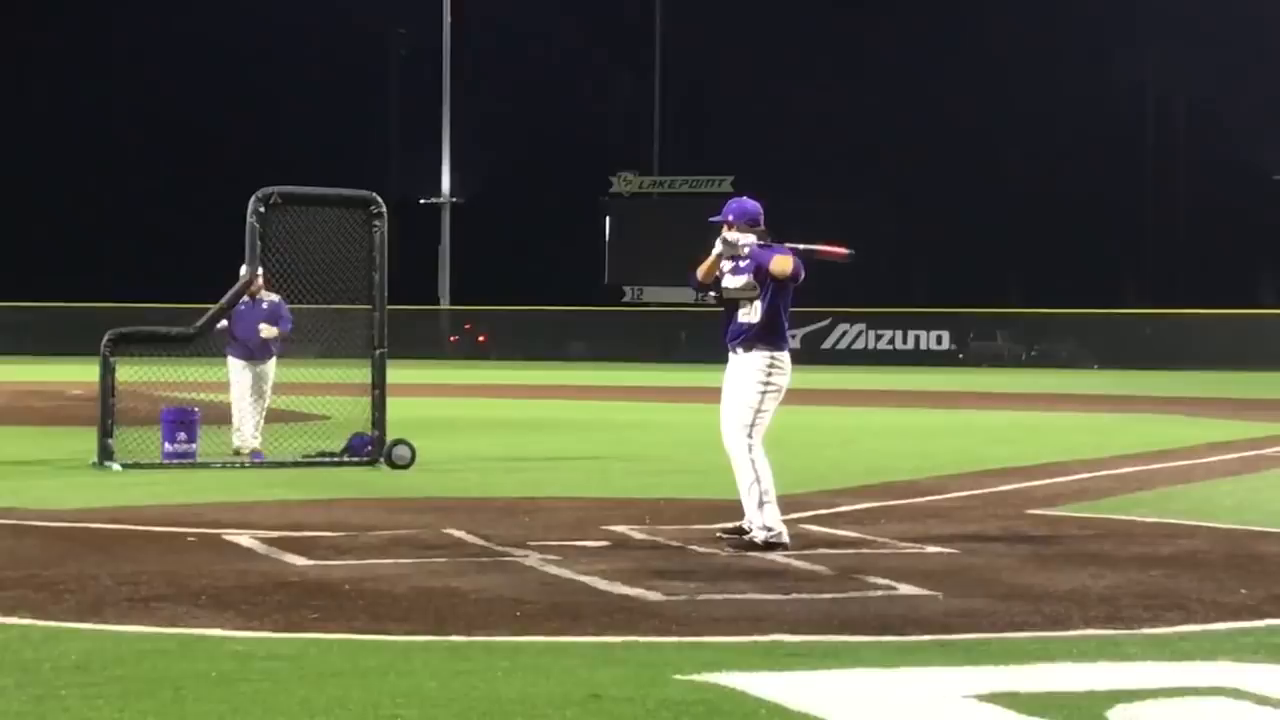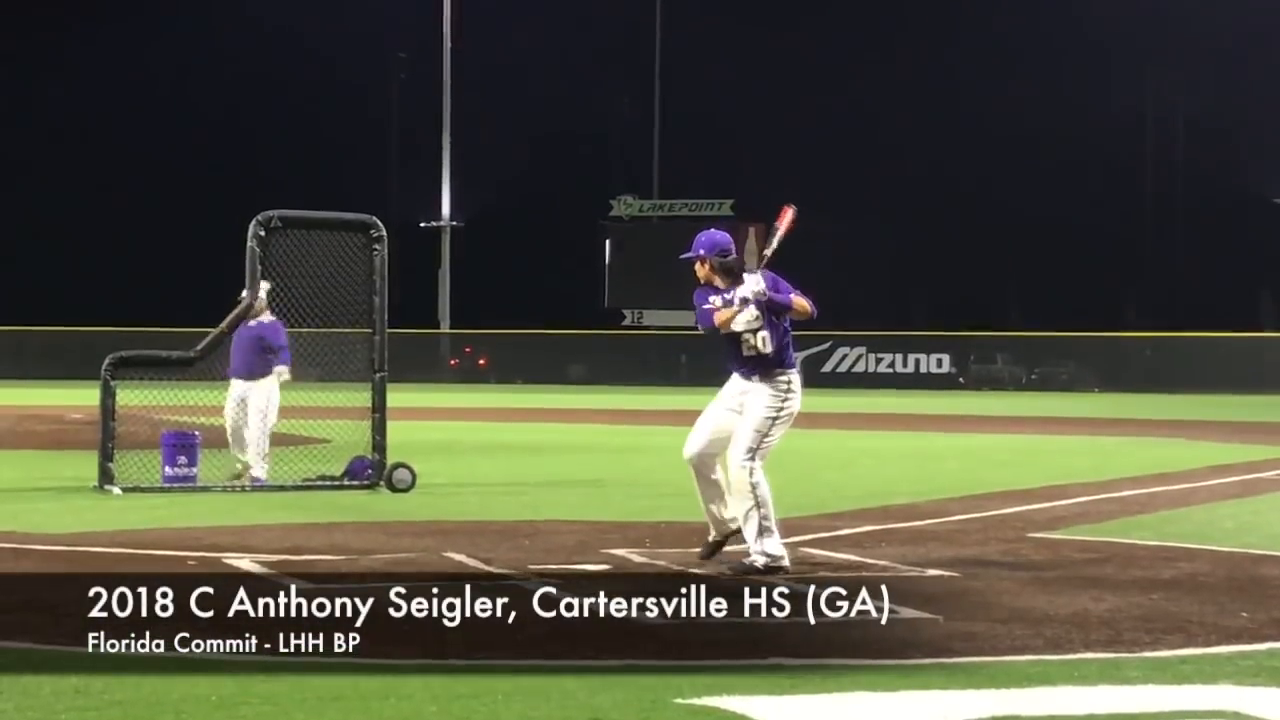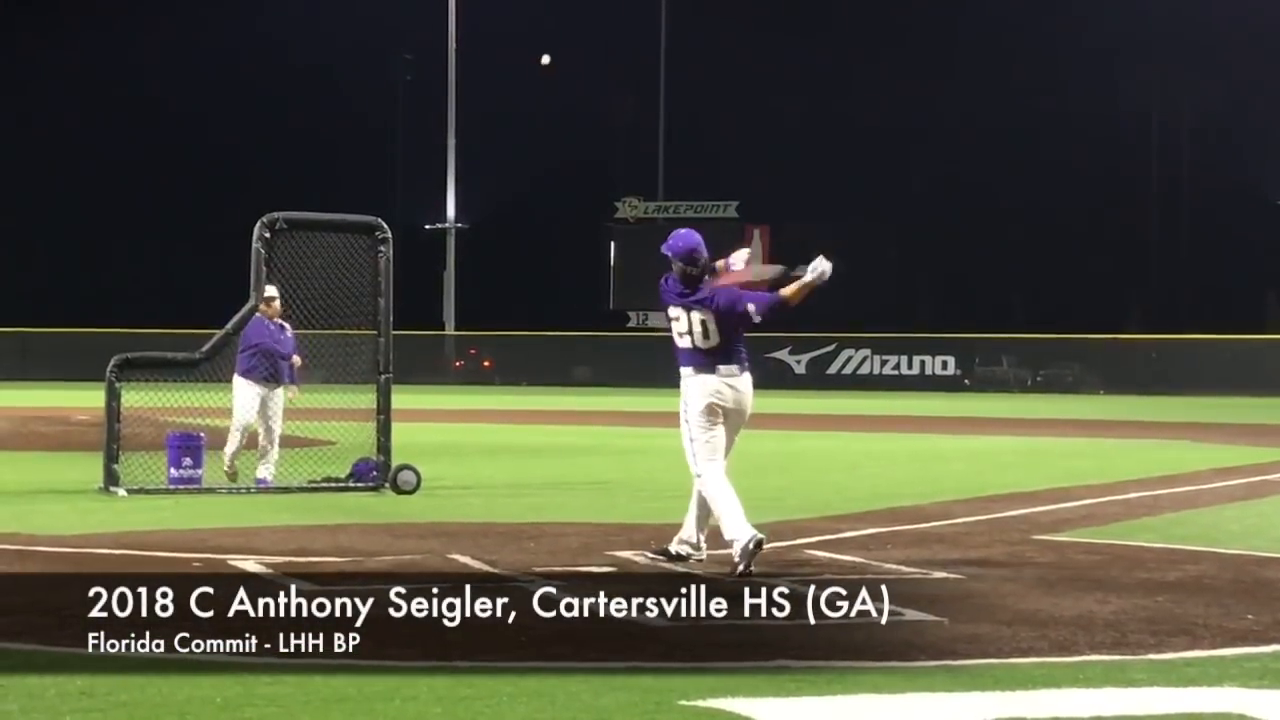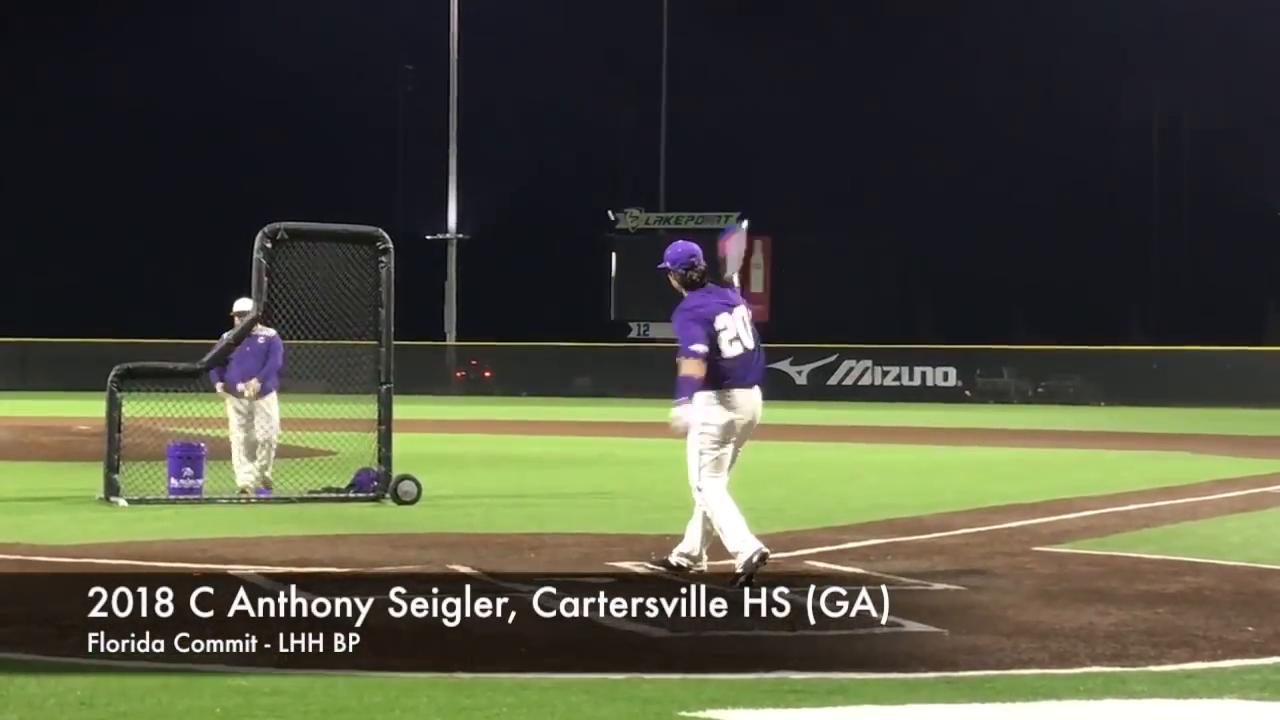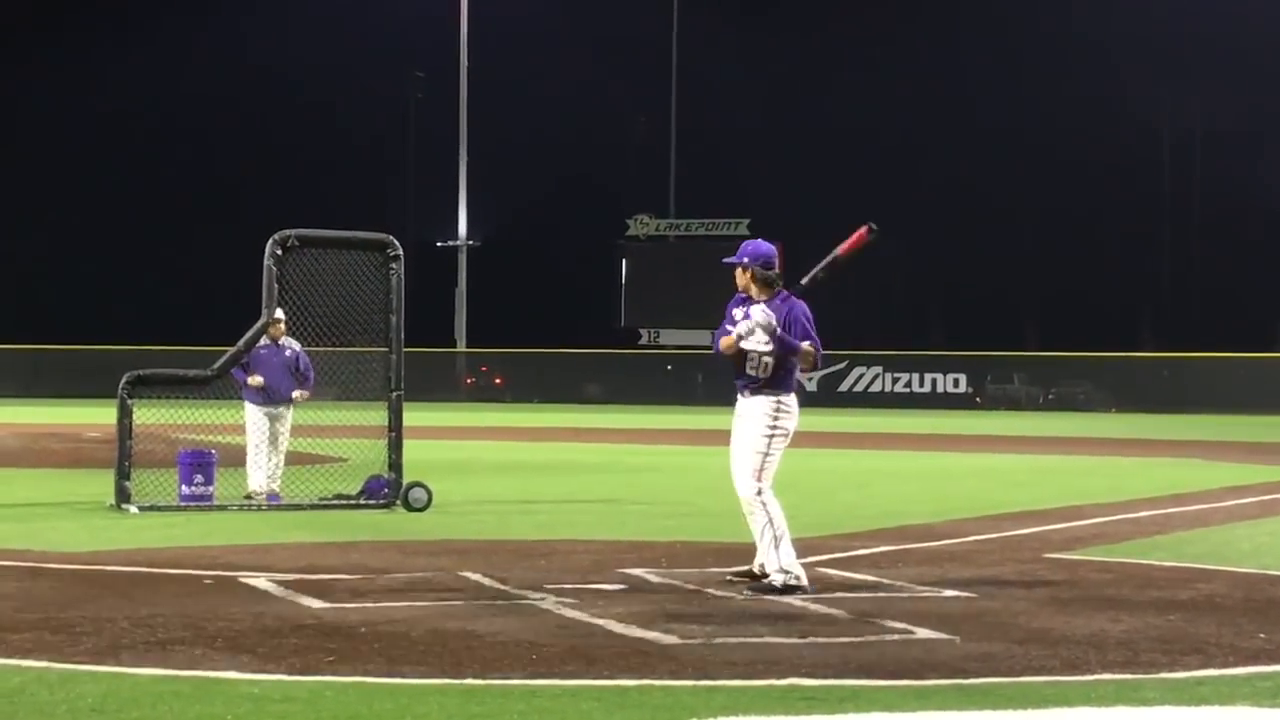
dt=1s
person 1, frame 1
left shoulder: (773, 255)
right shoulder: (728, 261)
left elbow: (791, 270)
right elbow: (701, 281)
left wrist: (752, 250)
right wrist: (721, 251)
left hip: (764, 362)
right hip: (738, 360)
left knee: (744, 440)
right knee: (733, 440)
left ankle: (770, 531)
right ankle: (755, 520)
person 1, frame 2
left shoulder: (762, 280)
right shoulder: (704, 294)
left elbow: (807, 310)
right elbow: (715, 322)
left wrist: (767, 297)
right wrist: (740, 301)
left hip: (776, 386)
right hip: (739, 383)
left knee: (743, 461)
right knee: (696, 450)
left ankle: (770, 555)
right ankle: (724, 524)
person 1, frame 3
left shoulder: (668, 287)
right shoulder: (720, 297)
right elbow: (765, 304)
left wrist: (728, 263)
right wrist: (811, 278)
left hip: (699, 385)
right hip: (739, 383)
left knee: (708, 471)
right knee: (713, 466)
left ankle: (744, 539)
right ankle: (689, 543)
person 1, frame 4
left shoulder: (688, 310)
right shoulder: (729, 296)
left elbow: (693, 361)
left wrist: (683, 401)
left hip: (718, 400)
right hip: (749, 396)
left knee: (706, 483)
right knee: (710, 479)
left ankle: (746, 551)
right ankle: (690, 553)
person 1, frame 5
left shoulder: (791, 307)
right shoulder: (738, 304)
left elbow: (812, 360)
right elbow: (720, 346)
left wrist: (776, 333)
right wrist: (744, 330)
left hip: (772, 406)
right hip: (745, 403)
left knee: (754, 487)
right knee: (745, 484)
left ankle: (789, 575)
right ankle: (768, 563)
person 2, frame 1
left shoulder: (275, 301)
right shoulder: (234, 301)
left elbow: (287, 323)
right elbow: (220, 322)
left wrist: (276, 331)
right wrist: (222, 324)
left hip: (265, 361)
right hip: (238, 360)
left knee: (260, 403)
right knee: (240, 399)
left ankle: (254, 444)
right ankle: (242, 443)
person 2, frame 2
left shoulder: (270, 324)
right shoulder: (247, 321)
left elbow: (283, 347)
left wrist: (283, 366)
left hip: (262, 383)
right hip: (238, 383)
left knee: (258, 428)
right knee: (232, 425)
left ankle: (257, 472)
right ankle: (245, 463)
person 2, frame 3
left shoulder: (286, 328)
right shoulder: (255, 322)
left elbow: (291, 356)
right elbow: (265, 345)
left wrist: (292, 383)
right wrist: (289, 357)
left hip: (275, 387)
right hip: (248, 383)
left knee: (271, 430)
right knee: (243, 421)
left ankle: (265, 475)
right ankle: (230, 462)
person 2, frame 4
left shoulder: (270, 336)
right shoulder: (228, 338)
left elbow: (275, 362)
right elbow: (216, 364)
left wrist: (258, 380)
right wrist: (218, 382)
left hip: (265, 397)
right hip: (237, 399)
left knee: (268, 437)
right knee: (240, 441)
left ankle: (263, 479)
right ankle: (246, 483)
person 2, frame 5
left shoulder: (294, 347)
right shoulder: (252, 345)
left elbow: (307, 370)
right elbow: (236, 366)
left wrist: (305, 390)
right wrist: (246, 380)
left hip: (283, 406)
right hip: (256, 405)
left knee: (278, 448)
right knee: (256, 447)
left ankle: (272, 489)
right ankle: (256, 490)
